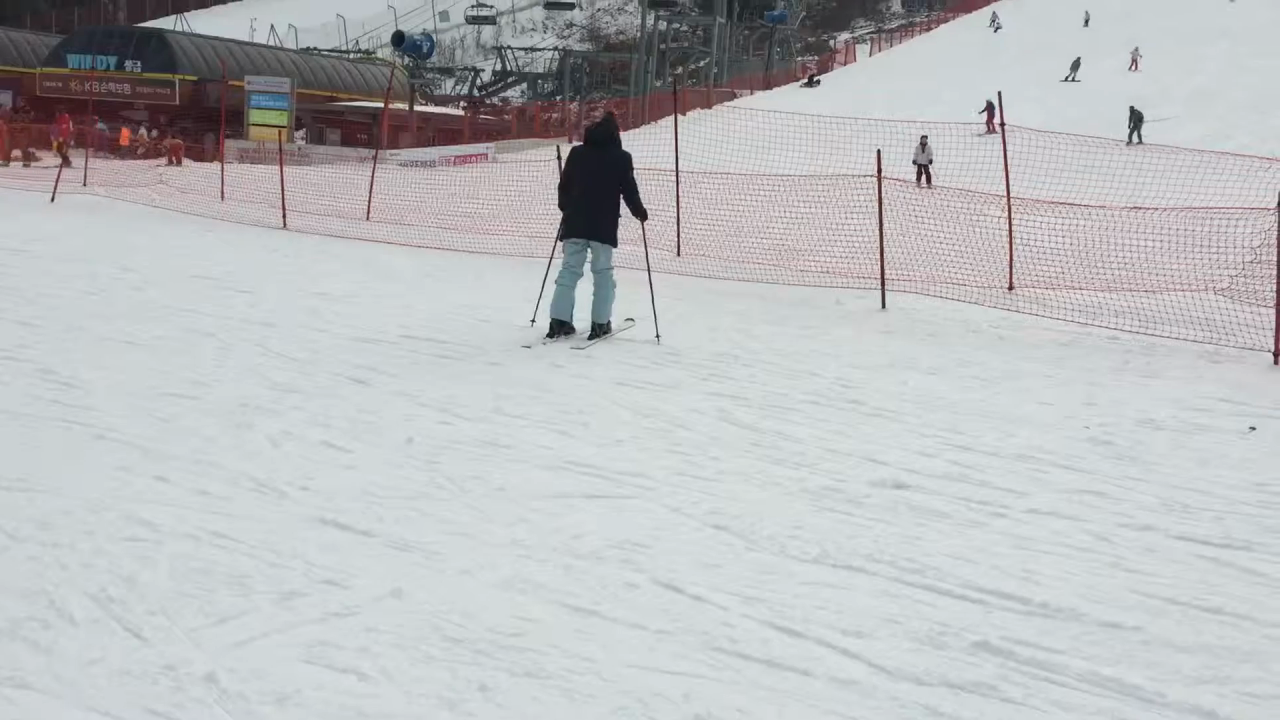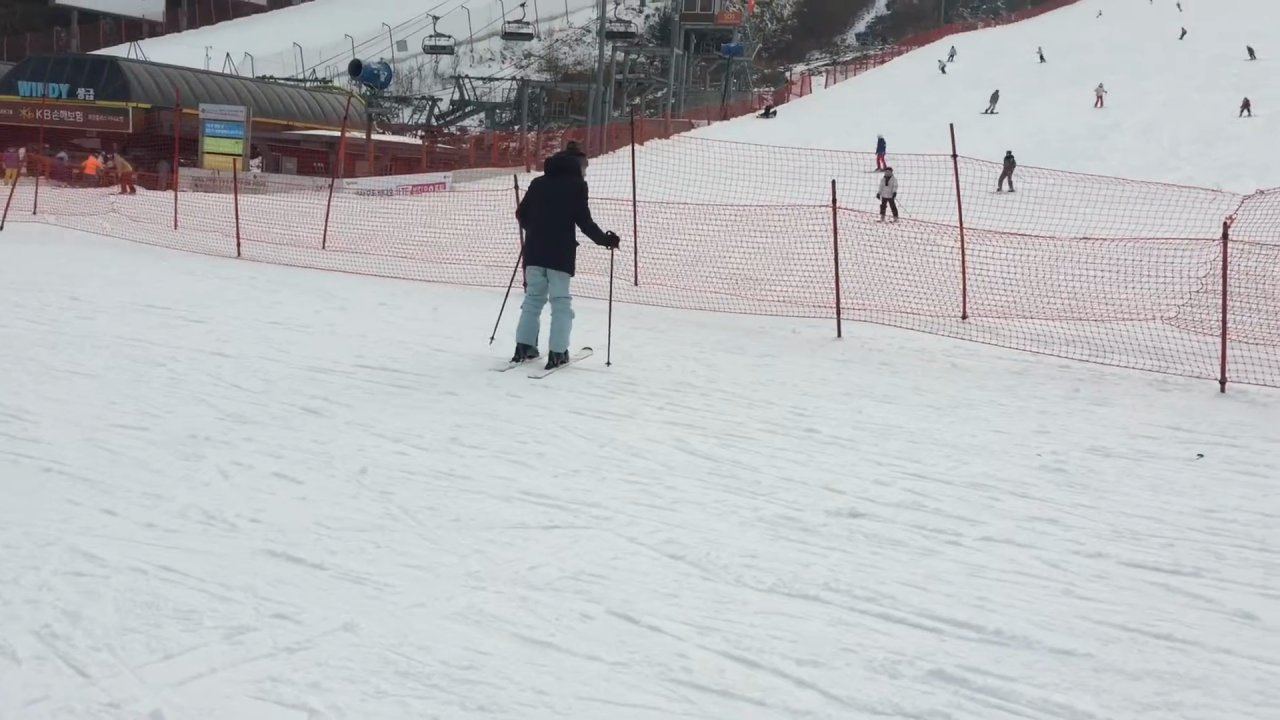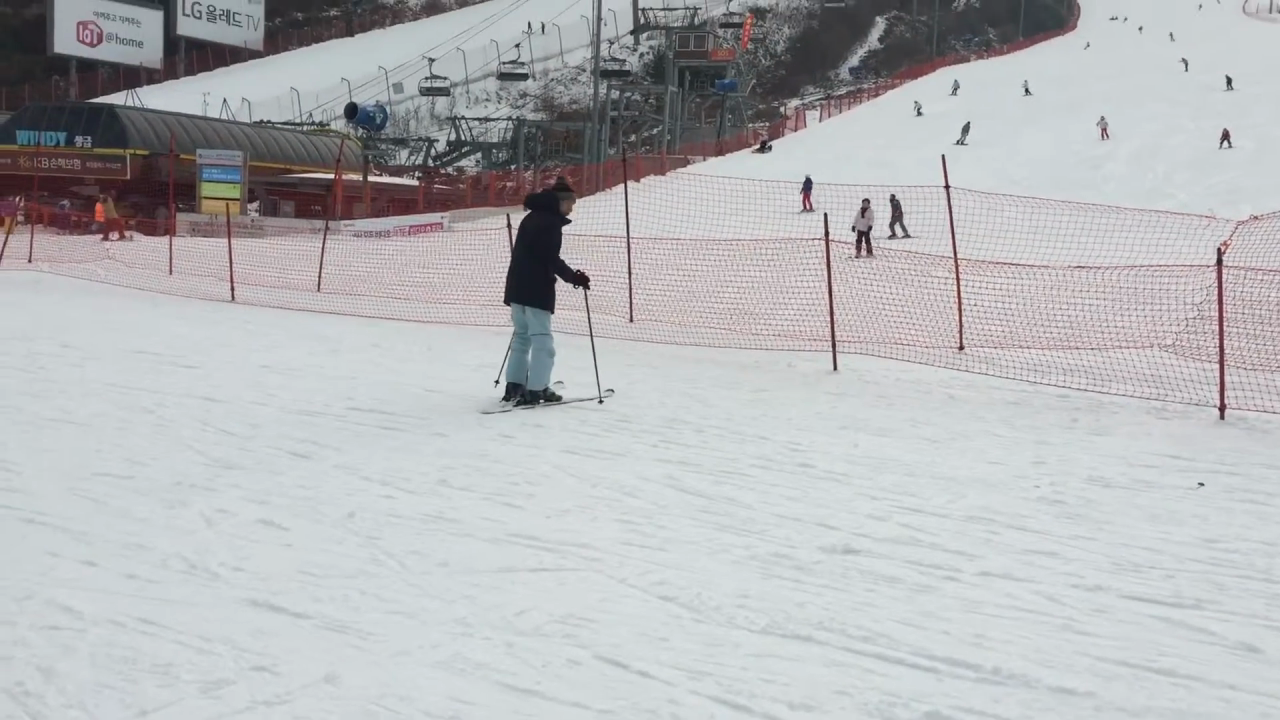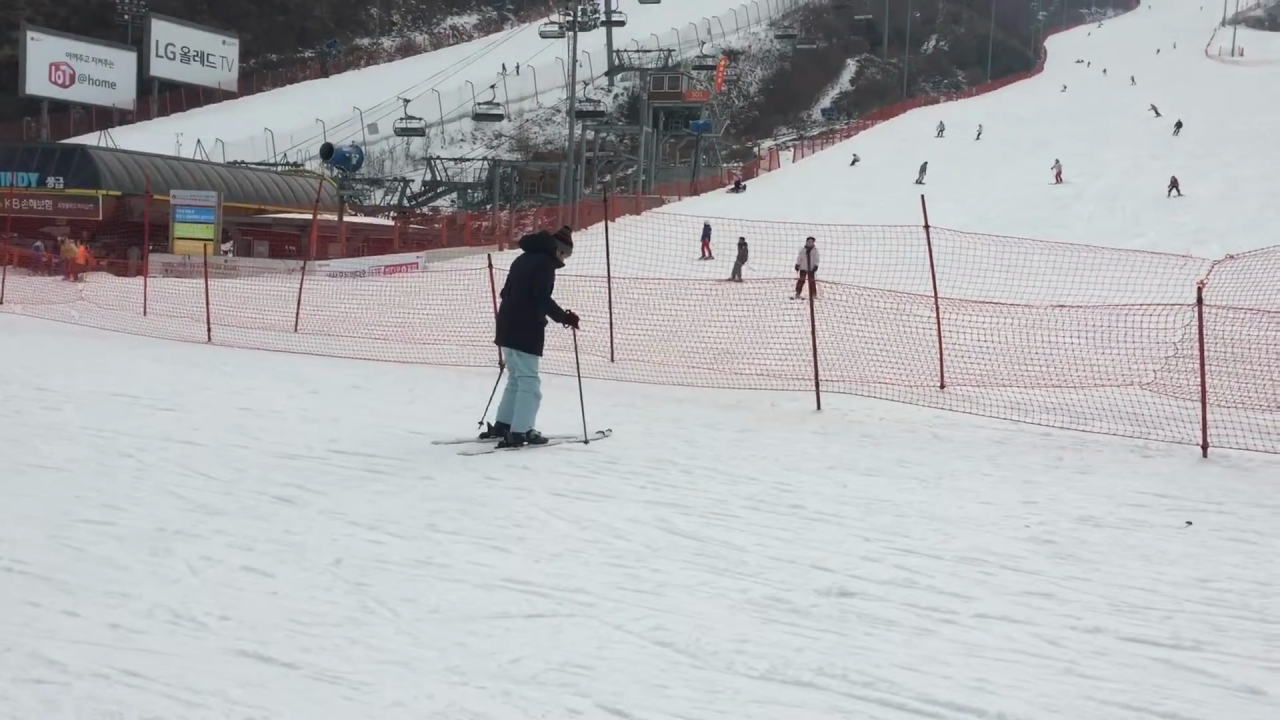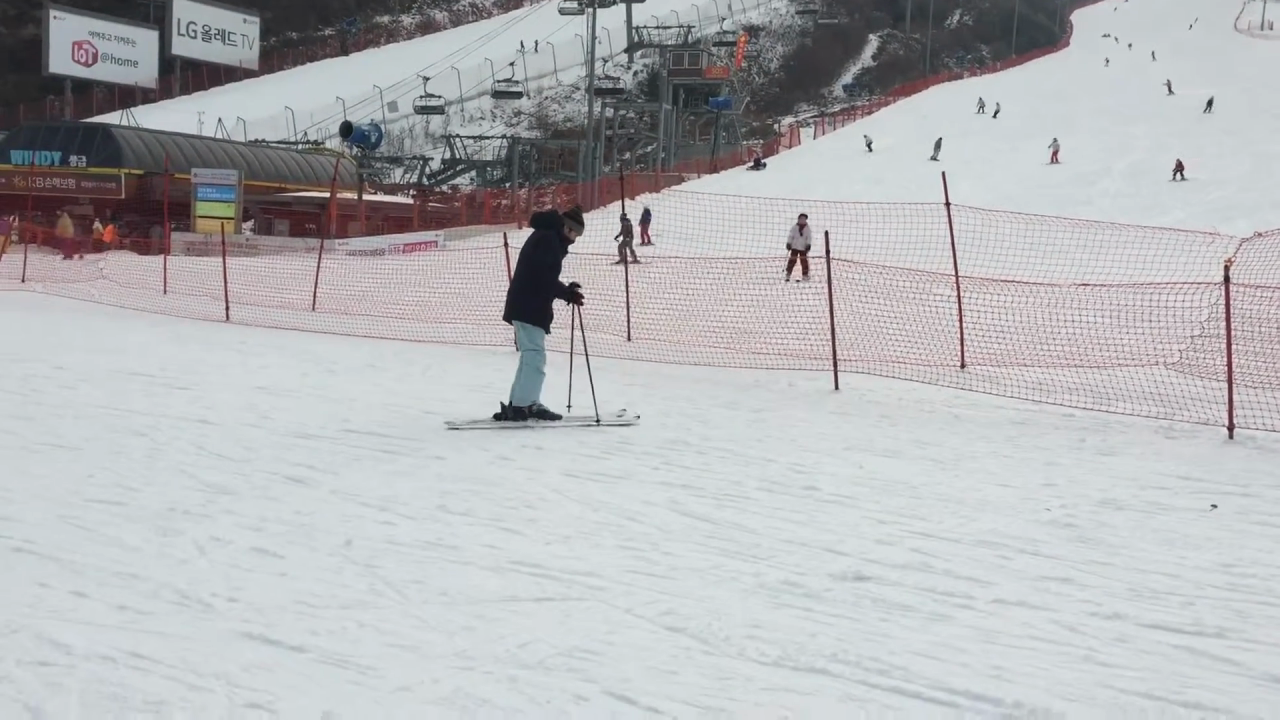
dt=0.7s
person 1, frame 1
left shoulder: (577, 152)
right shoulder: (621, 157)
left elbow: (564, 186)
right elbow: (629, 190)
left wrist: (566, 208)
right wrist: (640, 212)
left hip: (575, 221)
right hip: (604, 224)
left knee: (569, 270)
right knee: (602, 272)
left ankle: (559, 321)
right ankle: (600, 323)
person 1, frame 2
left shoulder: (538, 182)
right shoulder: (577, 184)
left elbow: (521, 212)
right elbow: (583, 220)
right wrist: (605, 239)
left hip: (535, 249)
right hip: (560, 251)
left knee: (533, 297)
right knee: (560, 301)
left ankle: (524, 346)
right ankle: (557, 352)
person 1, frame 3
left shoulder: (532, 217)
right shoulder: (551, 221)
right elbow: (550, 258)
right wrist: (573, 276)
left hip: (518, 285)
right hip: (537, 288)
left knee: (521, 336)
right knee: (541, 338)
left ankle: (514, 385)
right ankle: (536, 389)
person 1, frame 4
left shoulder: (524, 259)
right shoulder: (545, 263)
left elbow: (507, 292)
right elbow: (543, 299)
right wrist: (563, 316)
left hip: (508, 326)
right hip: (526, 330)
left knee: (516, 378)
right knee: (528, 381)
left ankle: (503, 424)
right ankle: (520, 432)
person 1, frame 5
left shoulder: (545, 237)
right shoulder: (548, 238)
right elbow: (542, 276)
left wrist: (565, 290)
right wrist: (566, 293)
left hip: (527, 304)
right hip: (529, 306)
left knee: (530, 356)
right knee: (535, 356)
left ankle: (519, 403)
right ankle: (523, 405)
